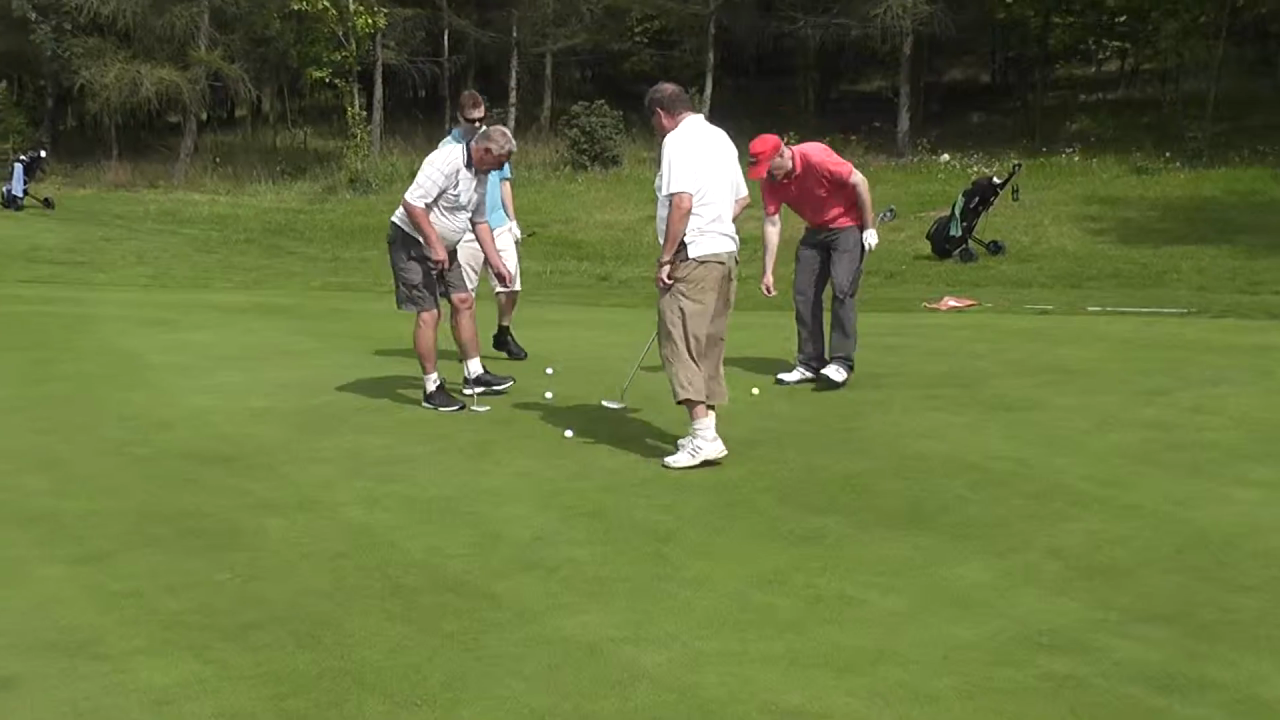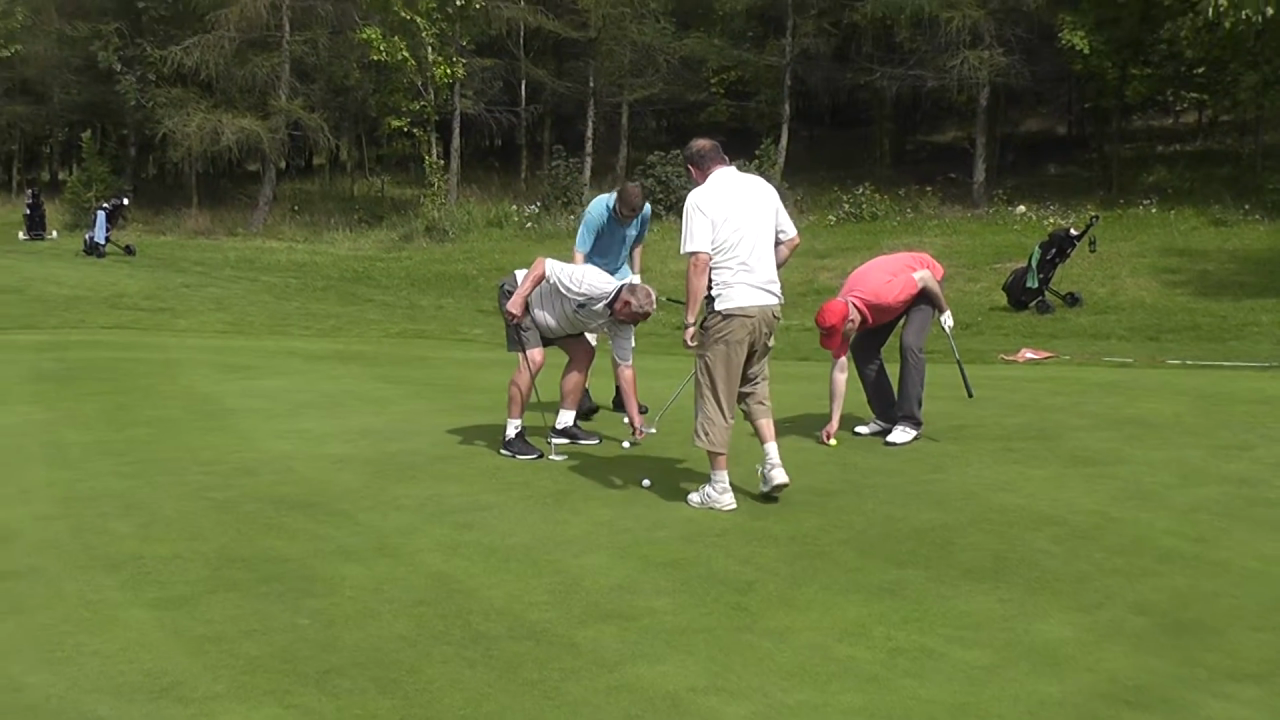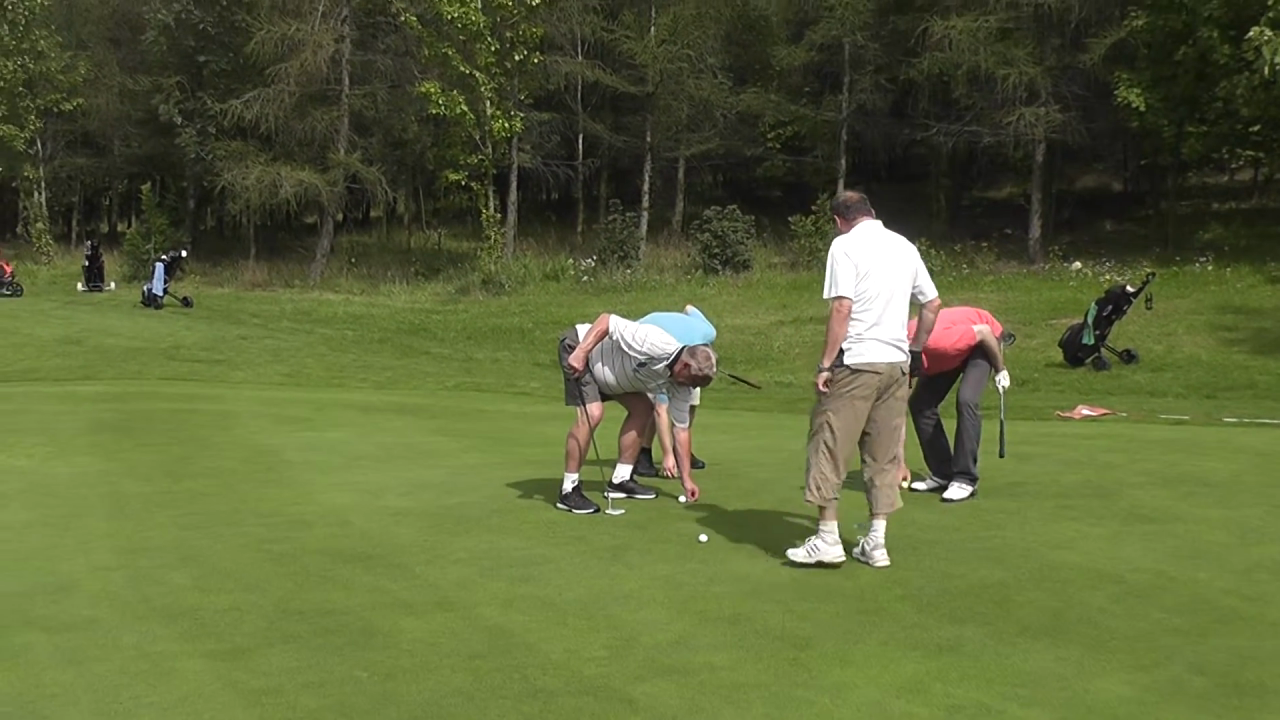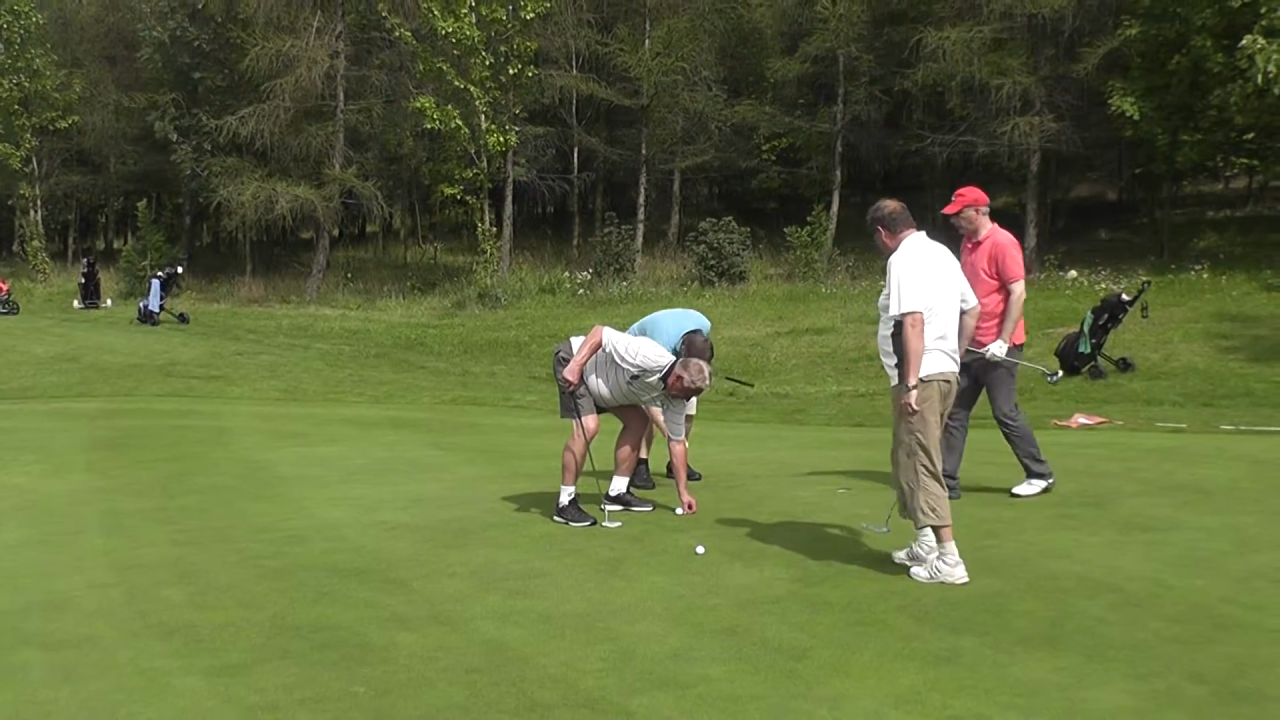
dt=1s
person 1, frame 1
left shoulder: (678, 140)
right shoulder: (720, 136)
left elbow: (682, 203)
right elbow: (741, 198)
left wrist: (665, 259)
left hip: (694, 257)
right hip: (725, 253)
left knee: (679, 341)
right knee: (710, 343)
left ankle: (704, 435)
right ankle: (705, 429)
person 1, frame 2
left shoulder: (701, 197)
right shoulder: (761, 186)
left elbow: (699, 262)
right elbow: (790, 240)
left wrist: (690, 319)
left hip: (730, 308)
right hip: (768, 303)
left knee: (716, 395)
right knee: (754, 385)
left ankle: (719, 488)
right ankle: (772, 462)
person 1, frame 3
left shoulder: (845, 245)
right shoulder: (905, 246)
left elbow: (841, 309)
right elbow: (932, 304)
left wrist: (825, 364)
right wrist: (914, 349)
left hip: (856, 363)
right hip: (896, 364)
left knee: (828, 446)
right knee: (883, 454)
left ankle: (827, 539)
right ankle: (876, 542)
person 1, frame 4
left shoulder: (903, 259)
right shoulder: (942, 253)
left elbow: (913, 323)
right elbow: (972, 310)
left wrist: (911, 384)
left hip: (922, 376)
right hip: (946, 371)
left knee: (921, 465)
right knee: (911, 458)
left ankle: (948, 559)
right ankle: (927, 545)
person 2, frame 1
left shoulder: (815, 156)
right shoulder: (770, 179)
left elbow: (859, 181)
right elbow: (772, 223)
left wrist: (869, 227)
right wrist: (768, 270)
left hip: (848, 226)
right hip: (816, 231)
left knee: (841, 288)
right knee: (804, 292)
left ankle: (841, 363)
right ankle: (810, 364)
person 2, frame 2
left shoulder: (882, 296)
right shoulder: (840, 313)
left elbow: (924, 276)
right elbow: (839, 369)
left wrist: (944, 310)
right wrist: (834, 421)
left hip: (924, 281)
right hip: (894, 277)
left knee: (910, 344)
right knee: (862, 348)
left ankle: (909, 423)
right ankle: (886, 417)
person 2, frame 3
left shoulder: (939, 342)
left elbow: (983, 331)
left wrist: (1001, 370)
left hip: (983, 339)
right hip: (952, 350)
left knee: (966, 399)
right knee: (919, 404)
left ankle: (965, 479)
right ankle: (942, 474)
person 2, frame 4
left shoulder: (1002, 243)
right shoulder: (966, 245)
left elbow: (1018, 293)
left wrist: (1003, 340)
left hip: (997, 346)
right hip: (971, 344)
left knee: (1005, 412)
right knee: (955, 411)
left ankle: (1040, 473)
right ankle: (947, 481)
person 3, frame 1
left shoulder: (480, 176)
right shoulder: (446, 161)
left elbow: (479, 221)
right elbow: (412, 203)
left wrist: (496, 262)
right wrist: (436, 245)
left hip: (442, 247)
right hip: (412, 241)
left knee: (463, 302)
right knee: (428, 313)
left ankle: (475, 376)
right ankle: (432, 389)
person 3, frame 2
left shoulder: (621, 323)
right shoulder: (594, 284)
left elbow: (624, 366)
right elbow: (542, 264)
left wrist: (633, 414)
right wrist: (518, 298)
right hip: (518, 292)
left knee: (584, 354)
right knee: (534, 359)
left ankle: (564, 425)
right ankle: (512, 436)
person 3, frame 3
left shoulder: (680, 386)
right shoulder: (656, 344)
left elbow: (681, 428)
right elbow: (607, 319)
left wrist: (686, 478)
right wrist: (581, 353)
right hip: (579, 346)
left knee: (642, 409)
right knee: (592, 414)
left ankle: (620, 480)
right ankle: (569, 490)
person 3, frame 4
left shoulder: (674, 398)
right shoulder: (648, 357)
left elbow: (677, 441)
right elbow: (600, 331)
left wrist: (683, 492)
right wrist: (575, 365)
right hip: (573, 360)
left knee: (638, 421)
right knee: (588, 427)
left ankle: (617, 492)
right ankle: (565, 503)
person 4, frame 1
right shoulder: (448, 146)
left wrist: (512, 220)
left hip: (498, 227)
right hip: (465, 230)
left knee: (510, 284)
right knee: (465, 290)
left ankle: (504, 334)
person 4, frame 2
left shoulder: (645, 211)
right shoulder: (597, 211)
right elbow: (579, 254)
left wrist: (635, 276)
left hip: (621, 276)
right knee: (586, 334)
left ankle: (621, 395)
right ankle: (582, 393)
person 4, frame 3
left shoulder: (708, 334)
left elbow: (689, 309)
right elbow: (660, 411)
right wrist: (667, 455)
left knee: (692, 394)
right knee: (654, 400)
right ankle: (643, 455)
person 4, frame 4
left shoulder: (703, 327)
right shoulder: (662, 349)
right elbow: (653, 406)
left knee: (688, 402)
right knee: (648, 407)
right ankle: (640, 467)
